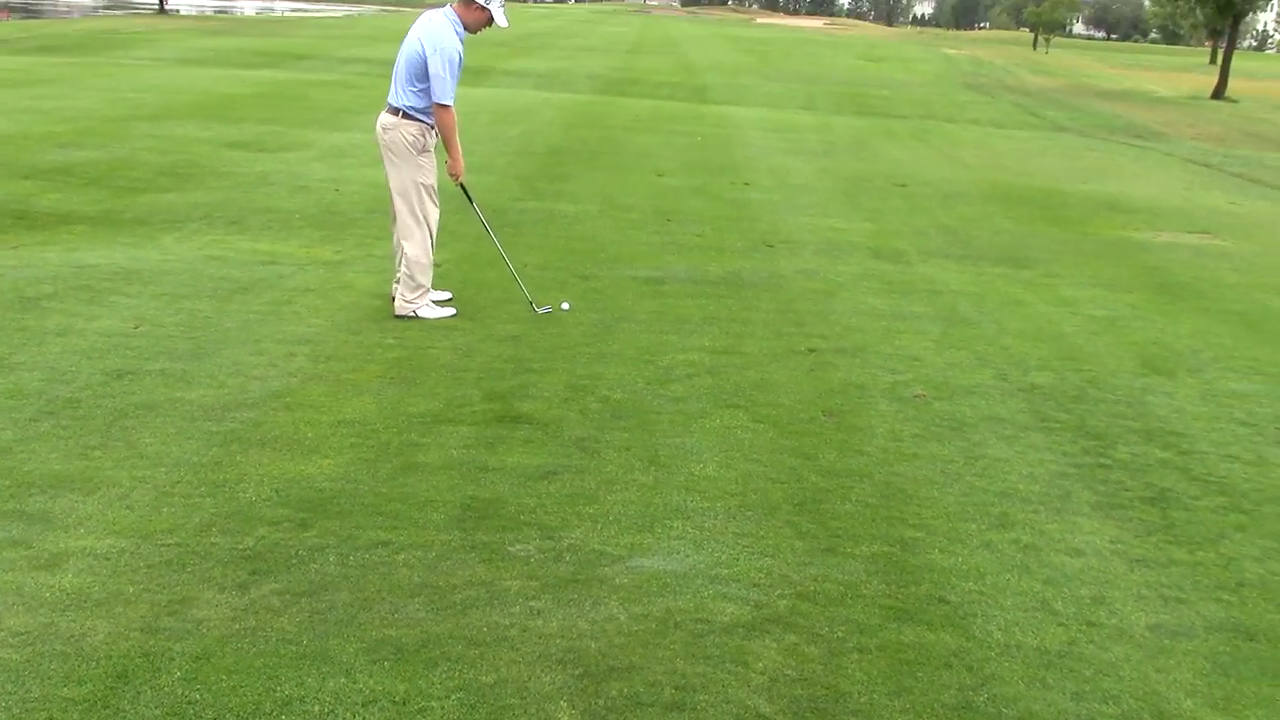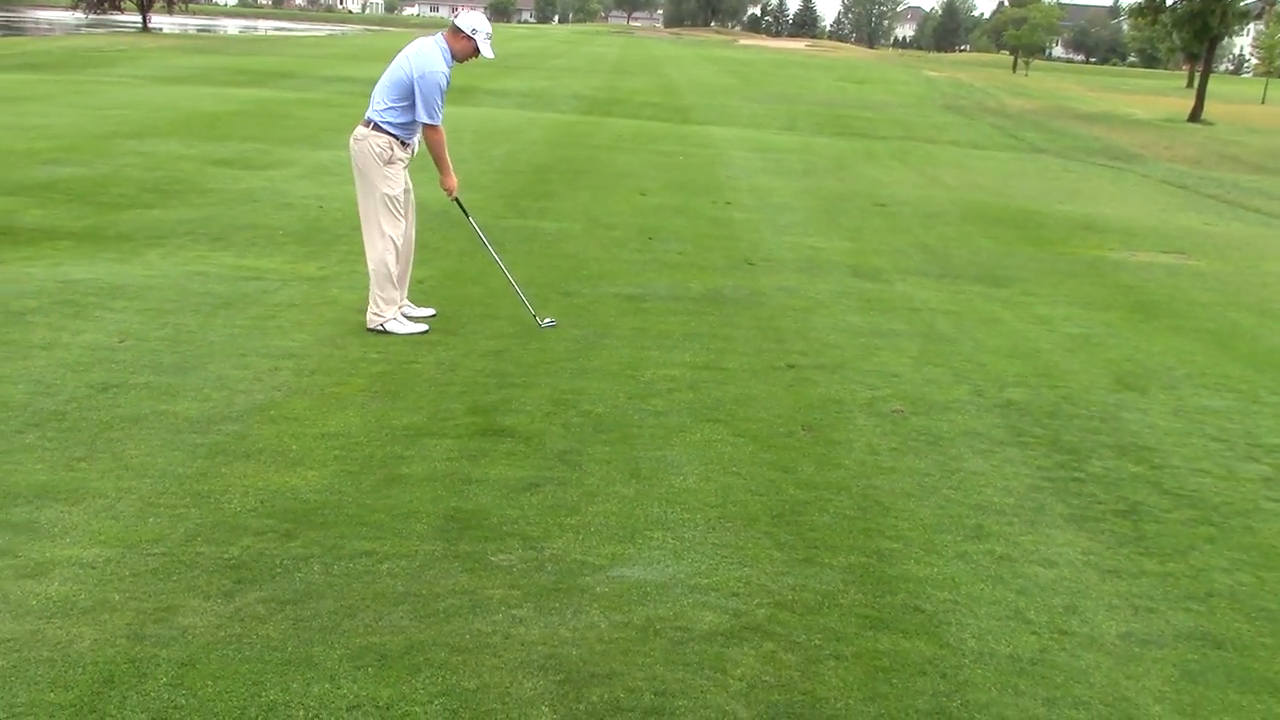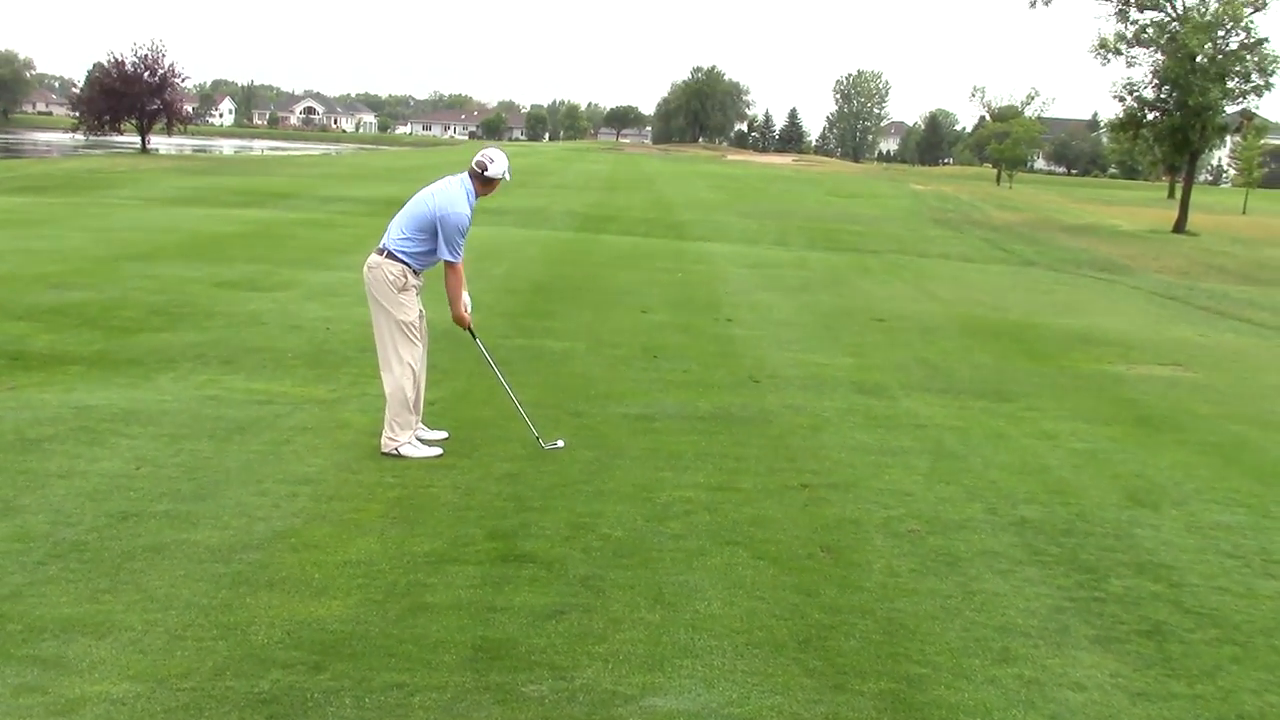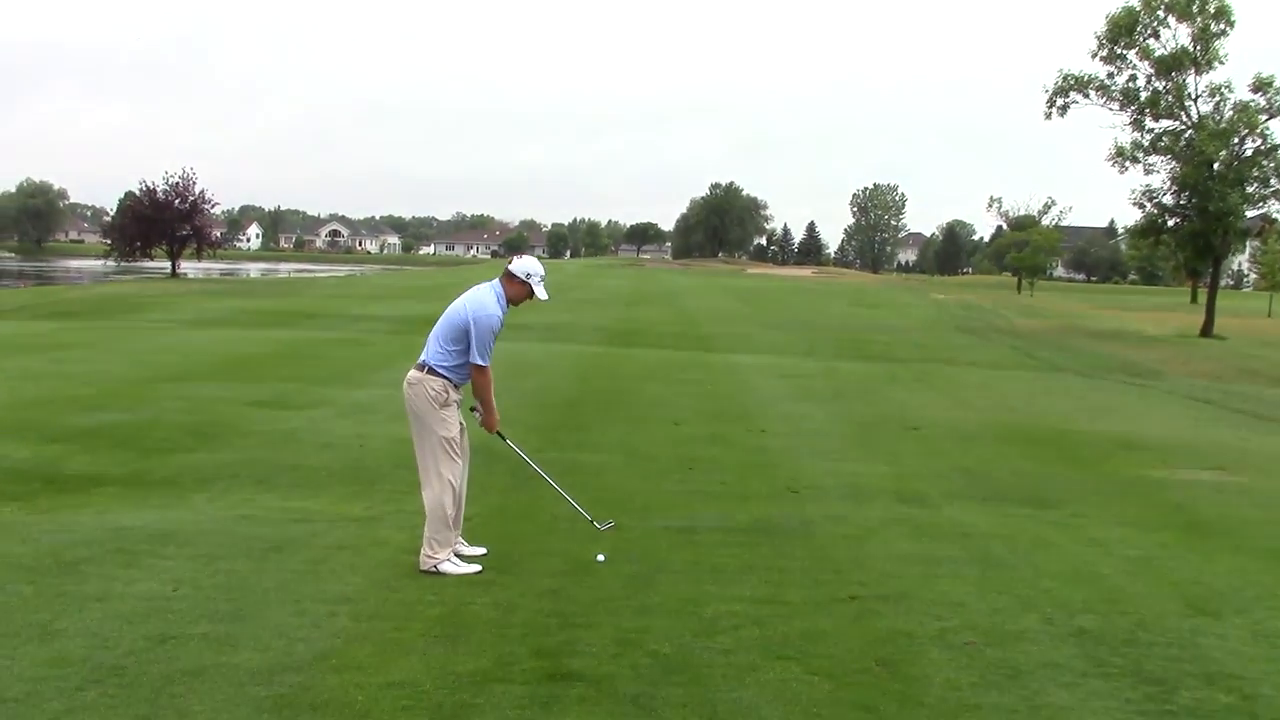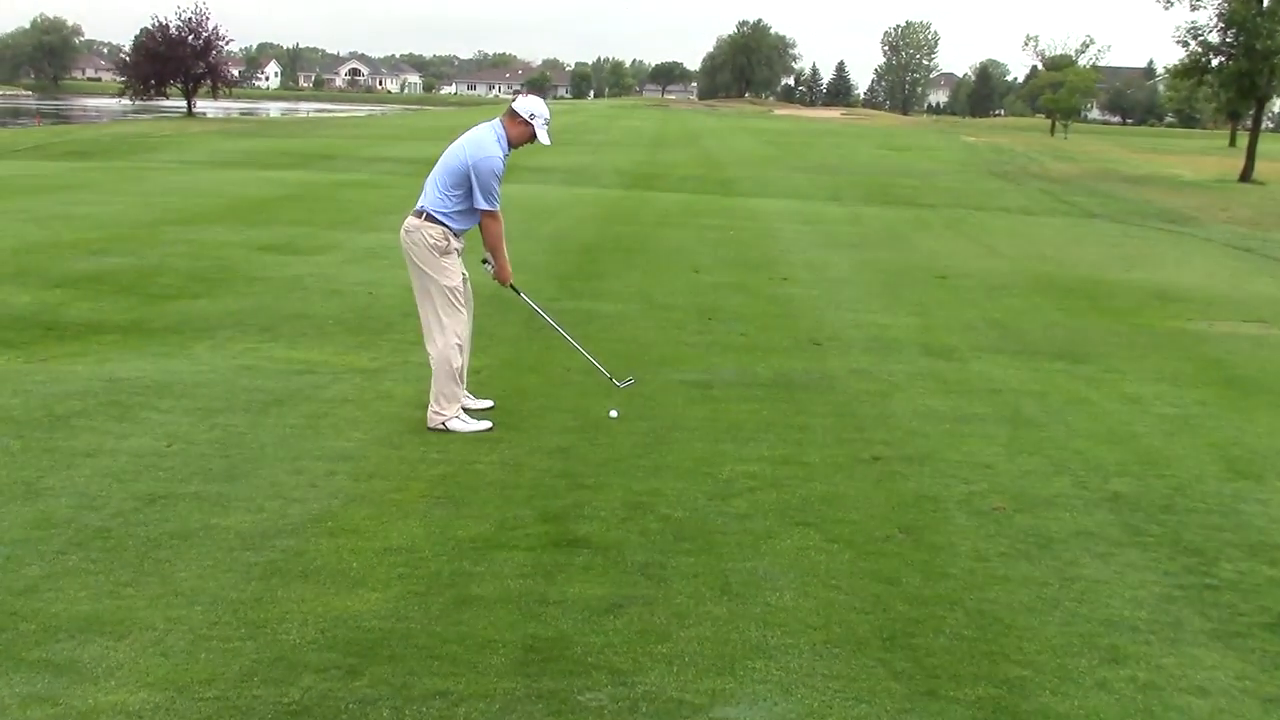
dt=0.7s
person 1, frame 1
right shoulder: (447, 43)
right elbow: (443, 108)
right wrist: (454, 156)
left hip: (397, 120)
right hip: (409, 130)
left knee: (409, 214)
right knee: (418, 218)
left ankle: (408, 285)
right ankle: (412, 300)
person 1, frame 2
left shoulder: (427, 45)
right shoulder: (434, 68)
right elbow: (431, 128)
left wrist: (409, 138)
right wrist: (447, 173)
left hip: (388, 144)
right hip: (379, 146)
left knee: (402, 227)
right knee: (387, 230)
left ankle: (395, 301)
right ankle: (383, 314)
person 1, frame 3
left shoulder: (455, 185)
right shoulder: (457, 210)
left elbow: (455, 256)
right elbow: (451, 266)
left wrist: (464, 293)
right wrist: (457, 311)
left hip: (398, 270)
right hip: (392, 273)
left knee: (414, 351)
right knee: (403, 356)
left ankle: (410, 424)
right ankle: (397, 439)
person 1, frame 4
left shoulder: (486, 293)
right shoulder: (488, 312)
right elbow: (480, 369)
left wrist: (482, 404)
right wrist: (490, 413)
left hip: (438, 385)
right hip: (432, 388)
left knee: (455, 466)
right knee: (444, 472)
left ankle: (449, 540)
right ankle: (436, 555)
person 1, frame 5
left shoulder: (486, 134)
right shoulder: (489, 154)
left elbow: (485, 210)
right elbow: (490, 215)
left wrist: (492, 252)
right wrist: (502, 263)
left hip: (438, 232)
right hip: (432, 235)
left knee: (459, 317)
right knee: (448, 326)
left ankle: (455, 393)
right ankle: (444, 413)
